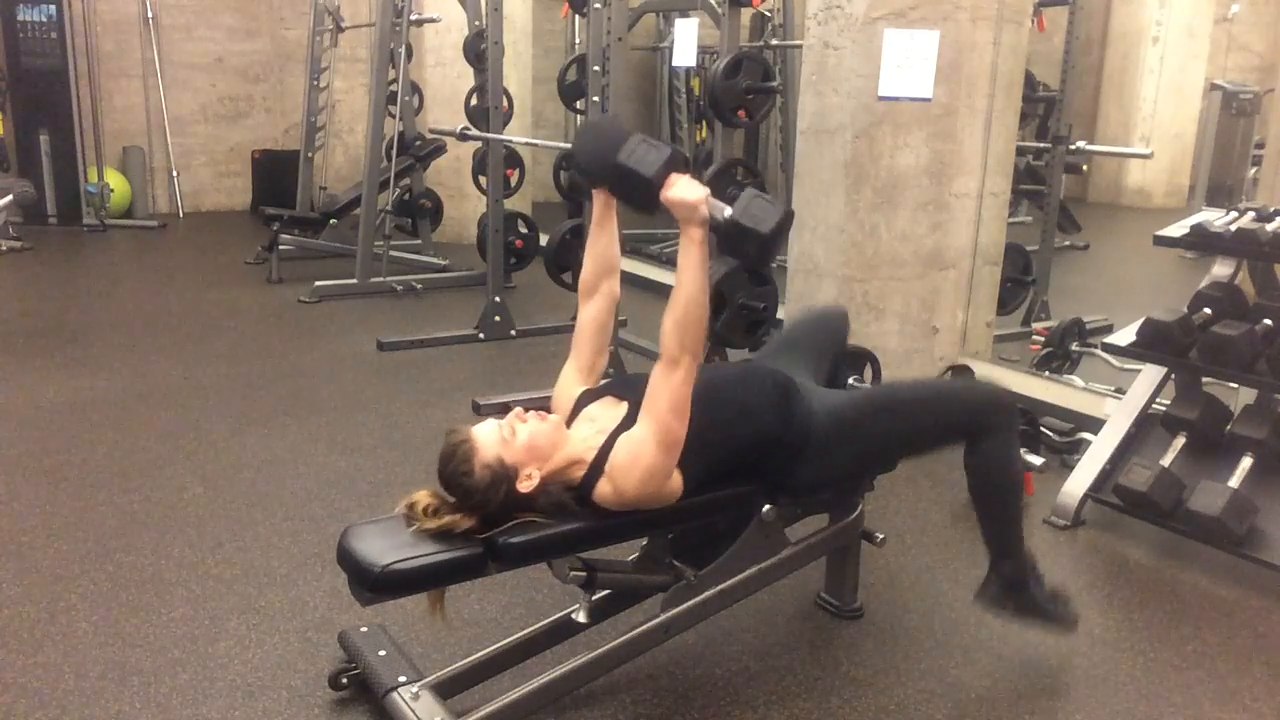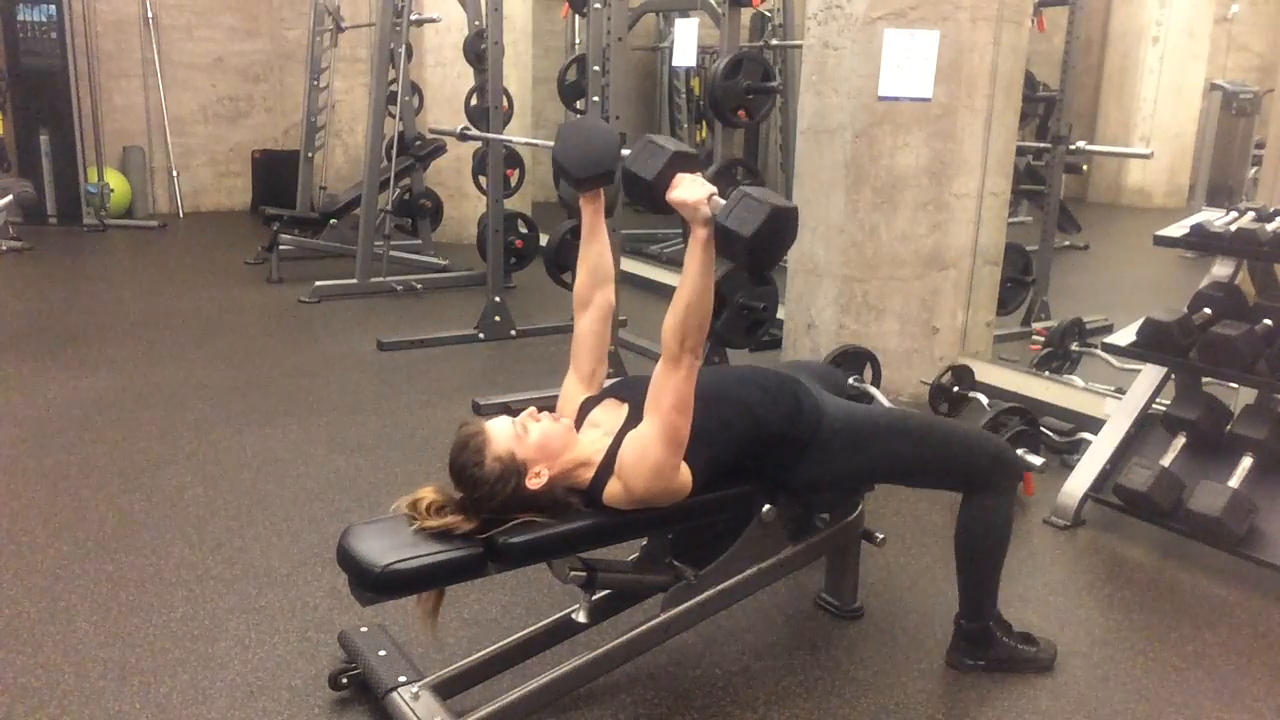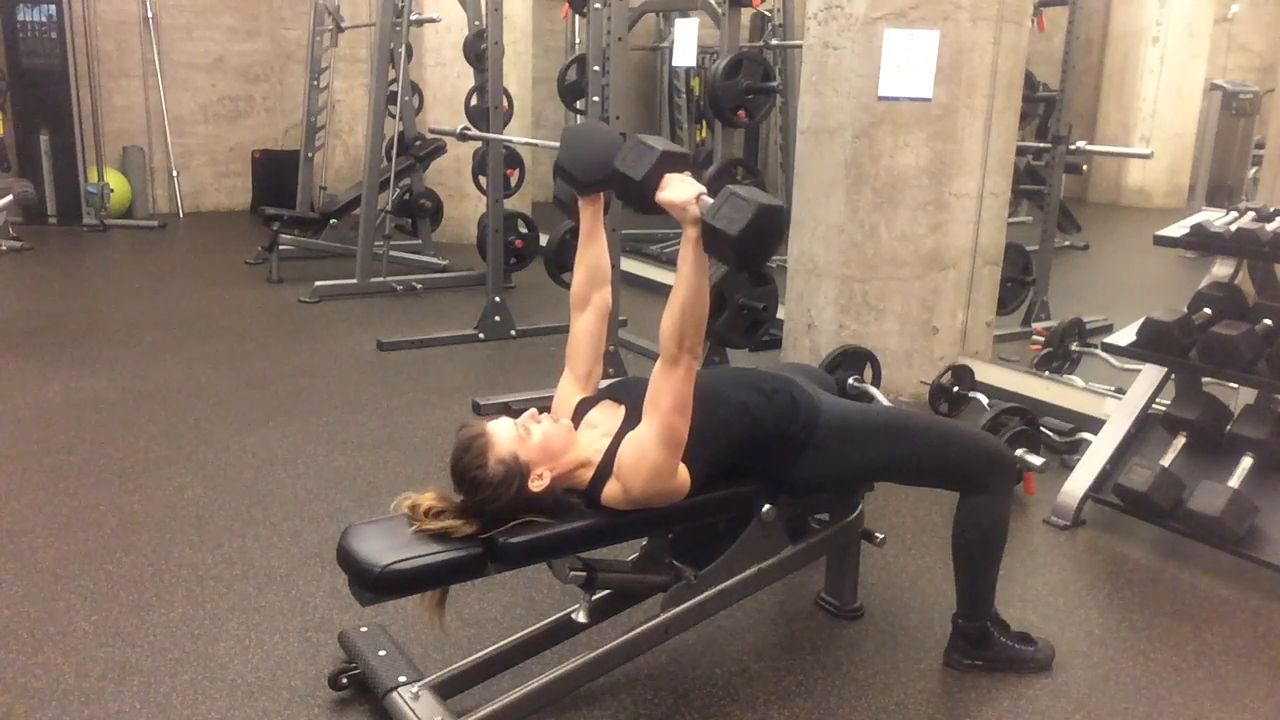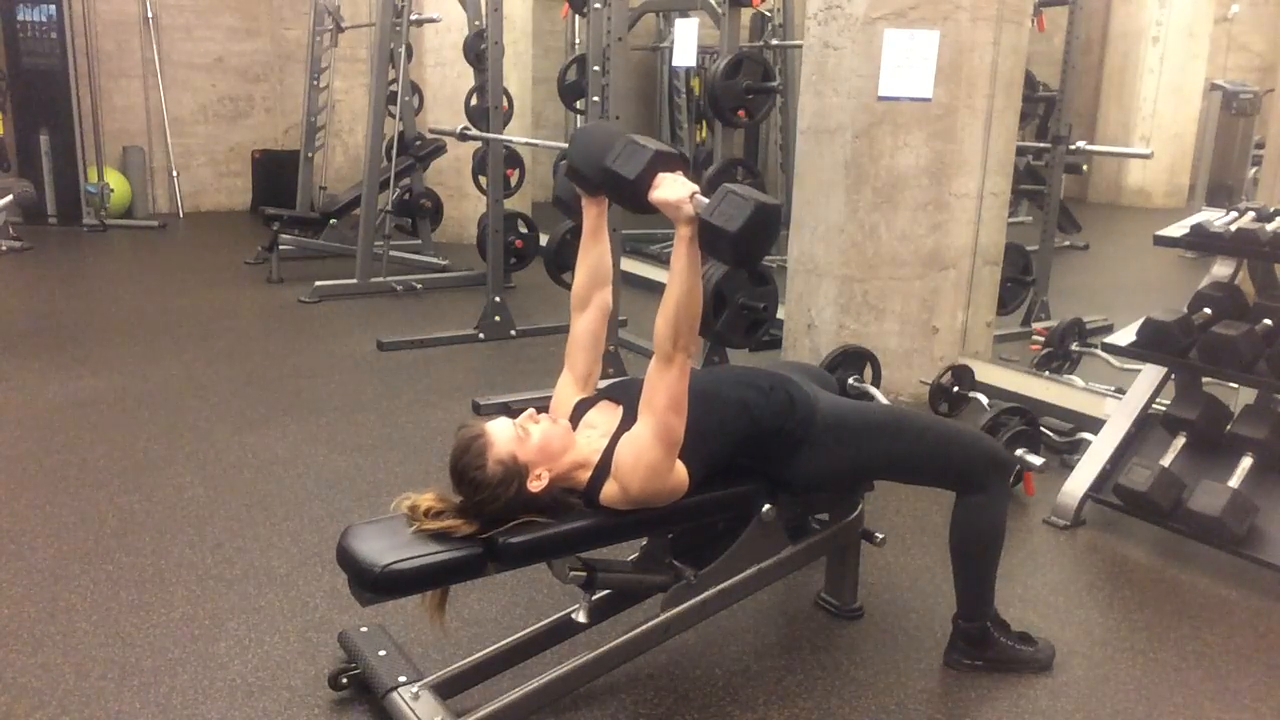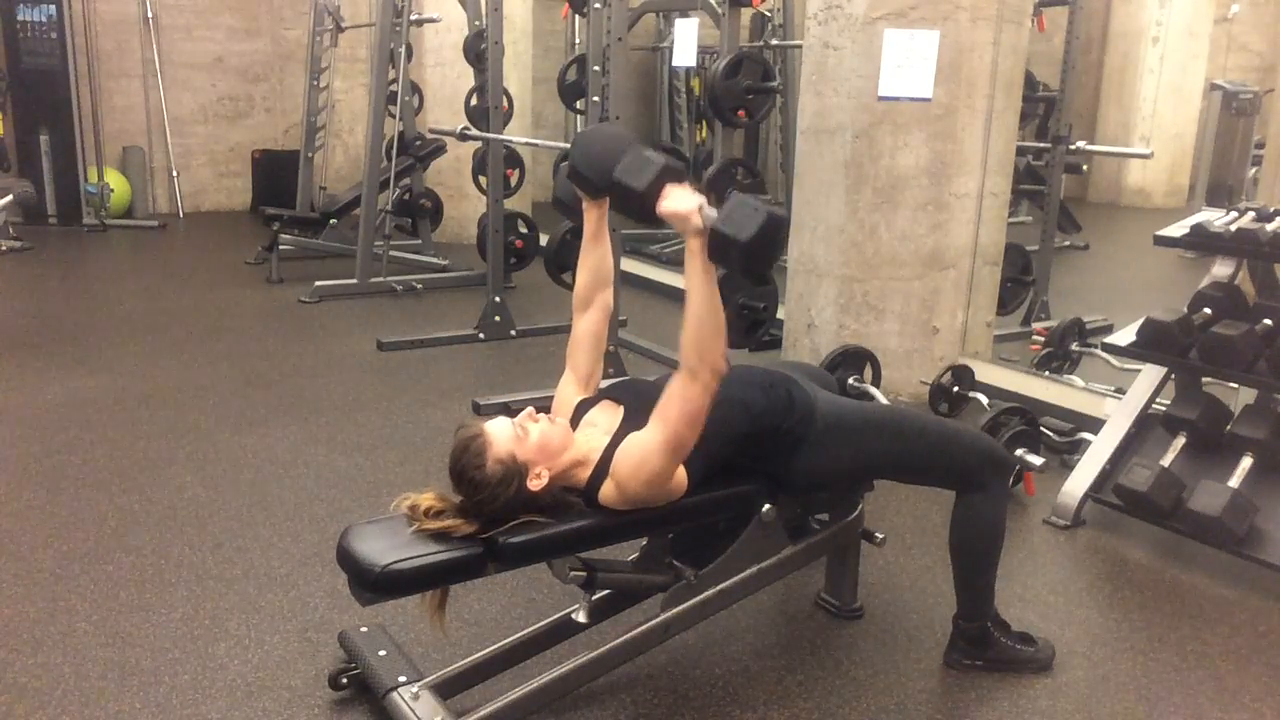
dt=0.3s
person 1, frame 1
left shoulder: (570, 411)
right shoulder: (626, 476)
left elbow: (596, 300)
right elbow: (679, 360)
left wrist: (604, 200)
right wrist: (692, 231)
left hip: (760, 389)
right hip: (798, 433)
left knee: (829, 320)
right knee: (991, 408)
right ankle: (1012, 578)
person 1, frame 2
left shoulder: (577, 415)
right shoulder: (636, 475)
left elbow: (594, 306)
right elbow: (682, 352)
left wrist: (591, 204)
right wrist: (702, 230)
left hip: (779, 394)
right hip: (804, 438)
left knee: (830, 372)
right knee: (996, 465)
right ankle: (979, 635)
person 1, frame 3
left shoulder: (574, 412)
right shoulder: (634, 476)
left elbow: (590, 308)
right elbow: (681, 354)
left wrist: (591, 207)
right wrist: (692, 231)
right hip: (802, 437)
left knee: (825, 374)
right knee: (993, 465)
right ankle: (976, 634)
person 1, frame 4
left shoulder: (570, 414)
right shoulder: (631, 476)
left elbow: (590, 310)
right elbow: (674, 354)
left wrist: (594, 208)
right wrist: (685, 230)
right hip: (800, 436)
right knee: (990, 465)
right ankle: (976, 635)
person 1, frame 5
left shoulder: (573, 412)
right shoulder: (629, 477)
left elbow: (591, 310)
right elbow: (704, 373)
left wrist: (596, 210)
right wrist: (696, 242)
right hip: (800, 436)
right knee: (988, 463)
right ankle: (977, 634)
